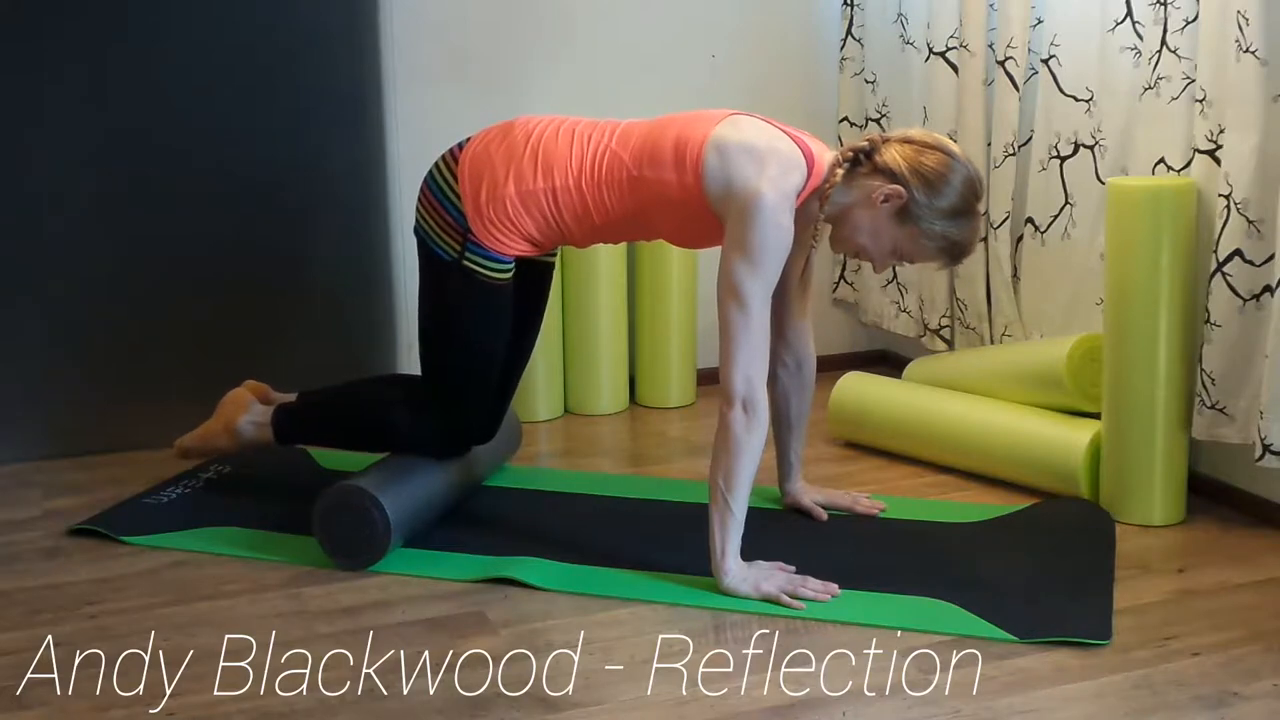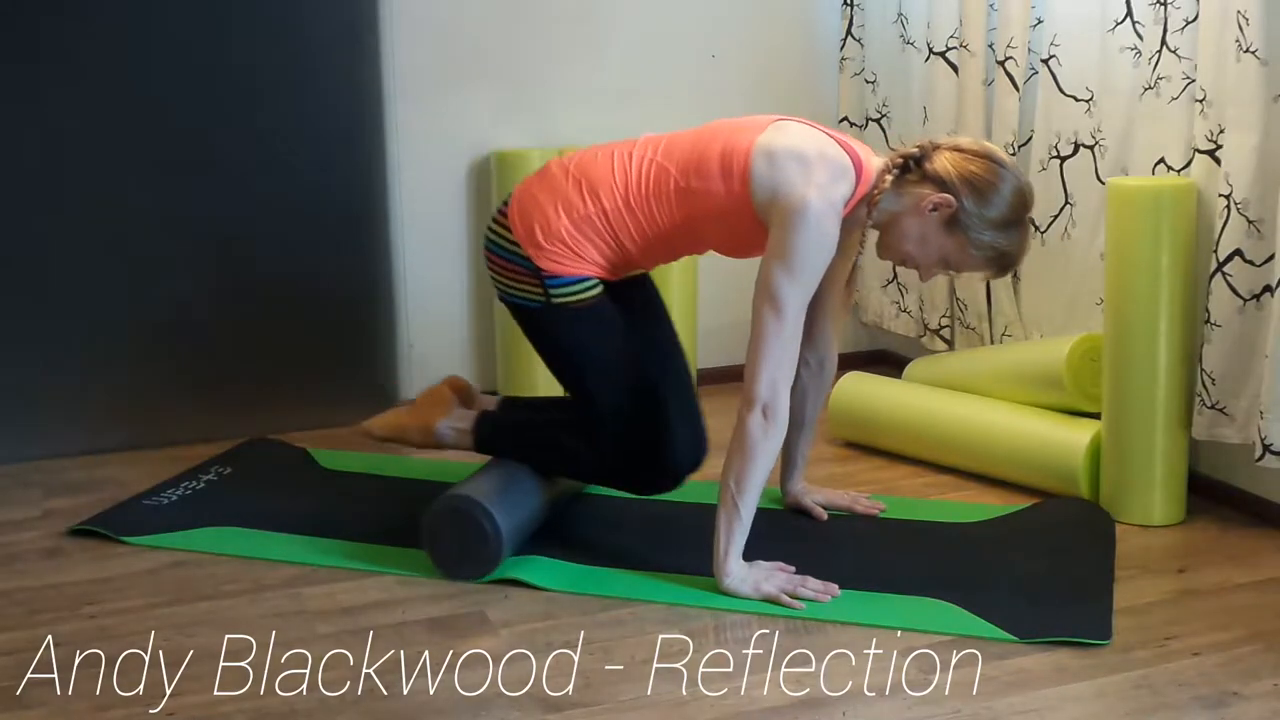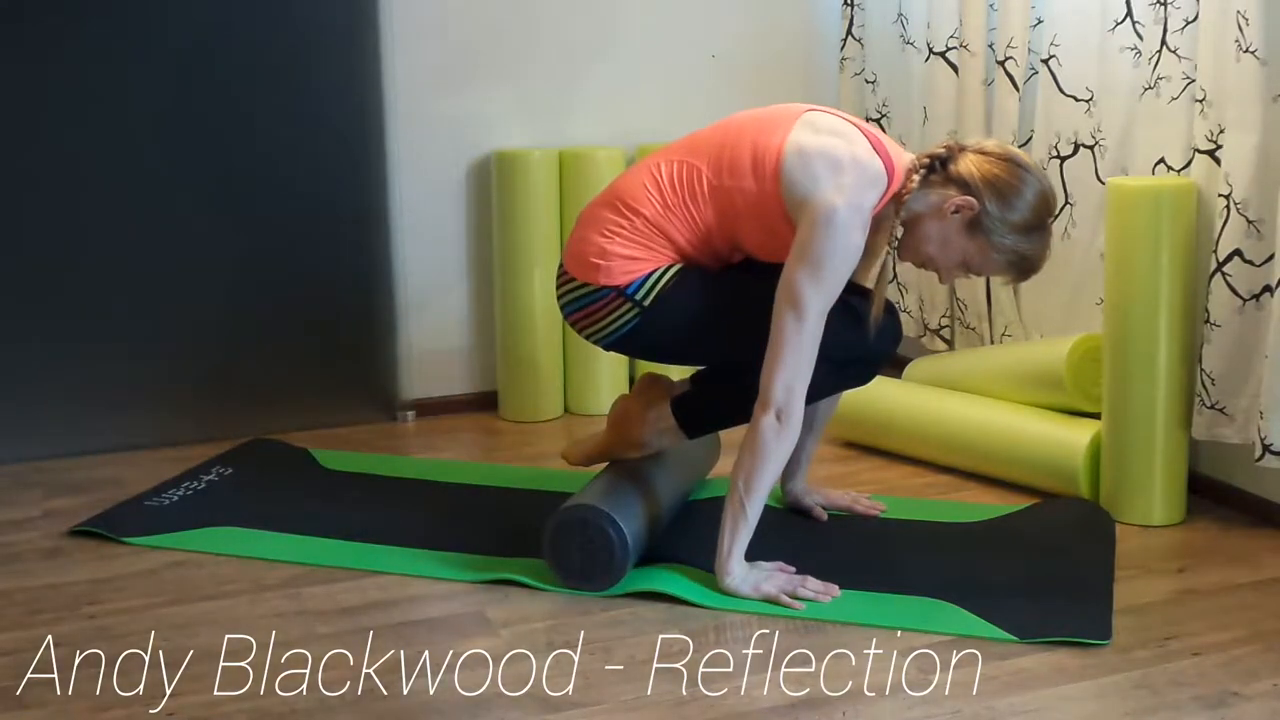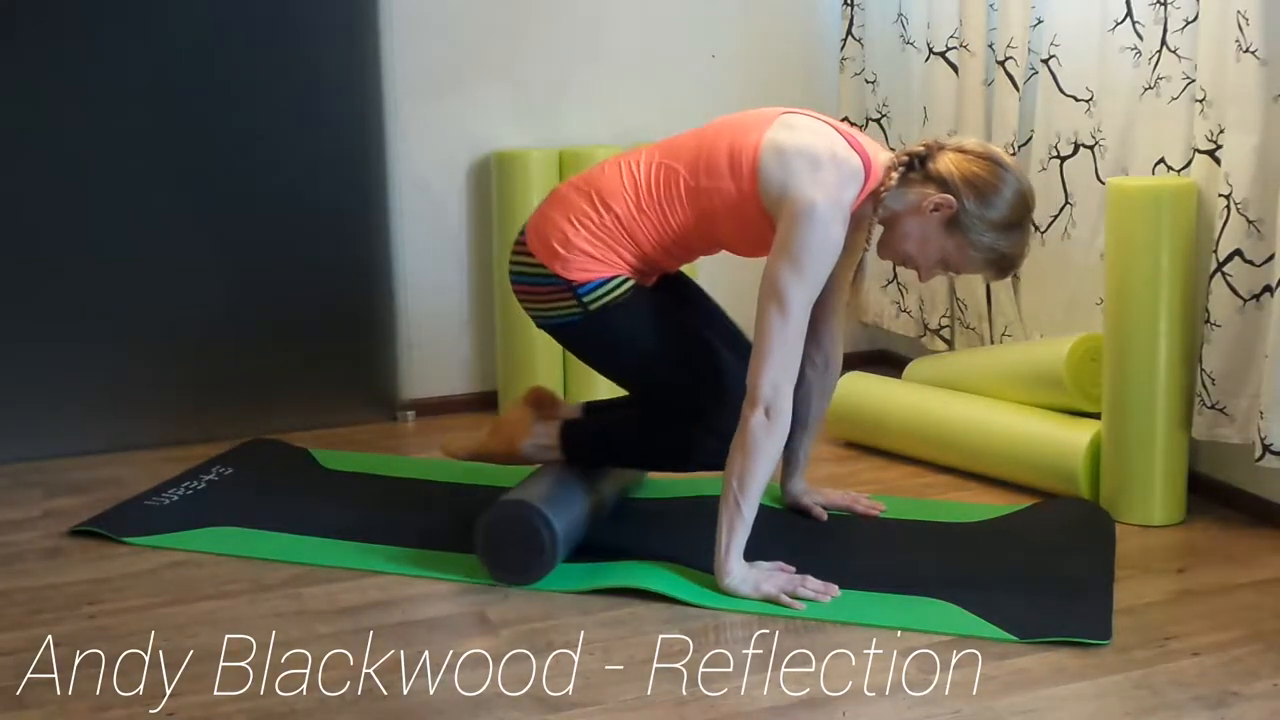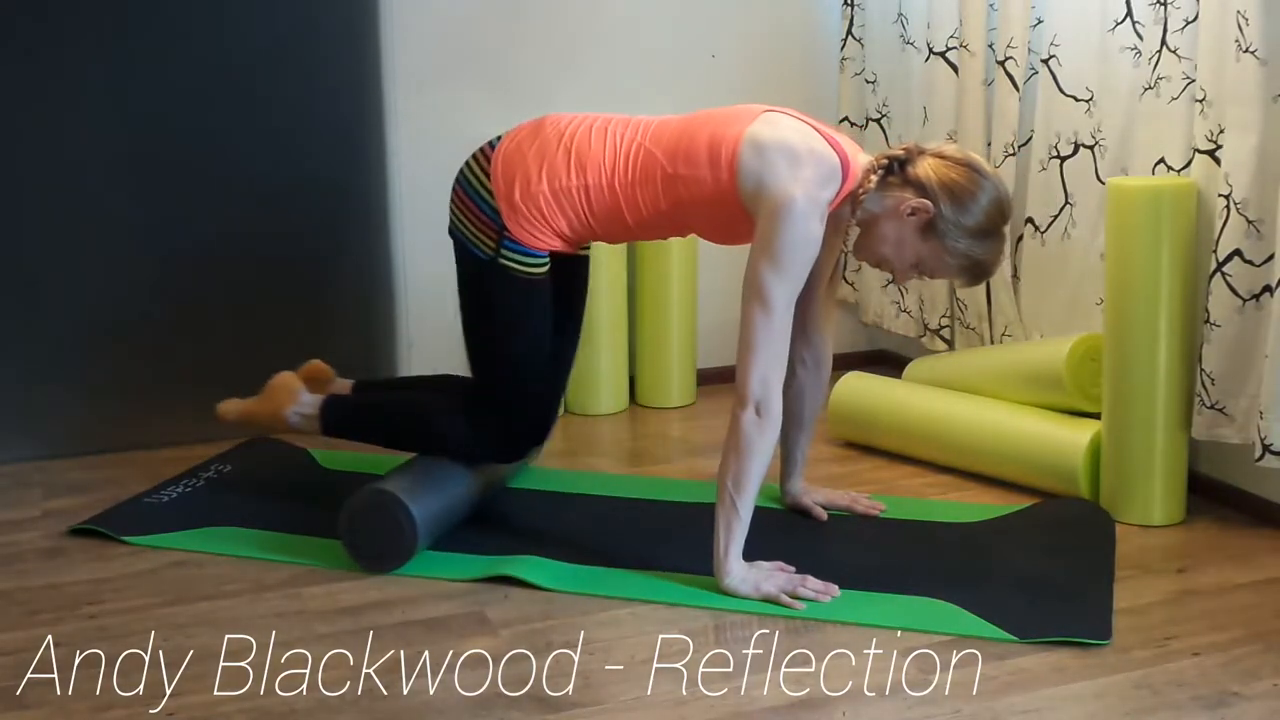
dt=1s
person 1, frame 1
left shoulder: (810, 185)
right shoulder: (772, 194)
left elbow: (792, 345)
right elbow: (743, 394)
left wrist: (793, 481)
right wrist: (729, 565)
left hip: (517, 199)
right hip: (480, 203)
left knee: (475, 416)
right knee: (451, 423)
left ankle: (279, 402)
right ankle: (257, 422)
person 1, frame 2
left shoulder: (855, 187)
right shoulder: (817, 200)
left elbow: (817, 353)
right elbow: (764, 398)
left wrist: (794, 482)
right wrist: (729, 563)
left hip: (597, 242)
right hip: (549, 242)
left knee: (668, 441)
right knee: (661, 457)
left ankle: (482, 410)
right ankle: (459, 424)
person 1, frame 3
left shoulder: (888, 179)
right shoulder: (845, 201)
left elbow: (825, 353)
right elbow: (780, 397)
left wrist: (794, 481)
right wrist: (731, 567)
left hip: (662, 255)
right hip: (615, 277)
left knee: (861, 331)
right knee: (866, 335)
left ankle: (669, 406)
right ankle: (658, 420)
person 1, frame 4
left shoulder: (865, 183)
right shoulder: (825, 198)
left elbow: (821, 350)
right elbow: (769, 397)
left wrist: (794, 481)
right wrist: (732, 565)
left hip: (619, 250)
right hip: (572, 261)
left knee: (727, 397)
right knee: (732, 415)
left ankle: (559, 419)
right ankle: (541, 438)
person 1, frame 5
left shoulder: (843, 186)
right shoulder: (806, 197)
left elbow: (810, 347)
right elbow: (757, 394)
left wrist: (793, 482)
right wrist: (730, 564)
left hip: (547, 191)
right hip: (513, 200)
left knee: (526, 416)
right knee: (504, 429)
left ankle: (335, 389)
right ankle: (304, 410)
